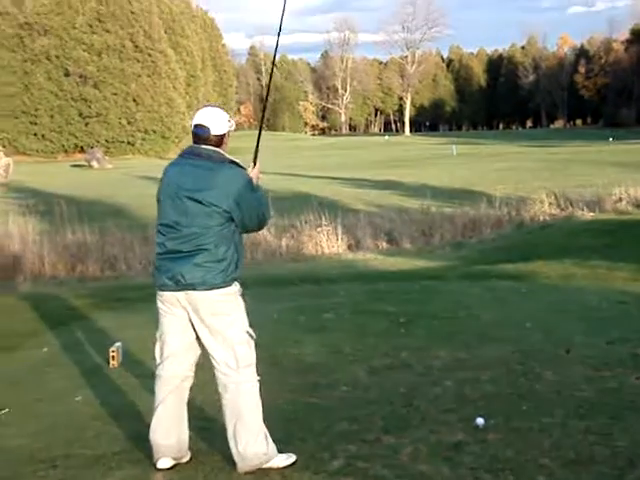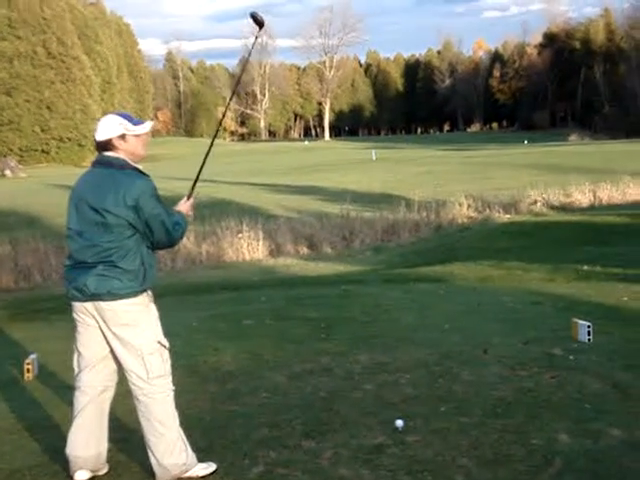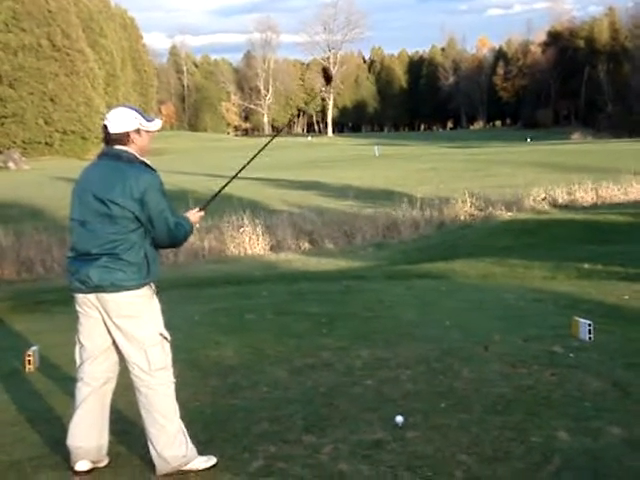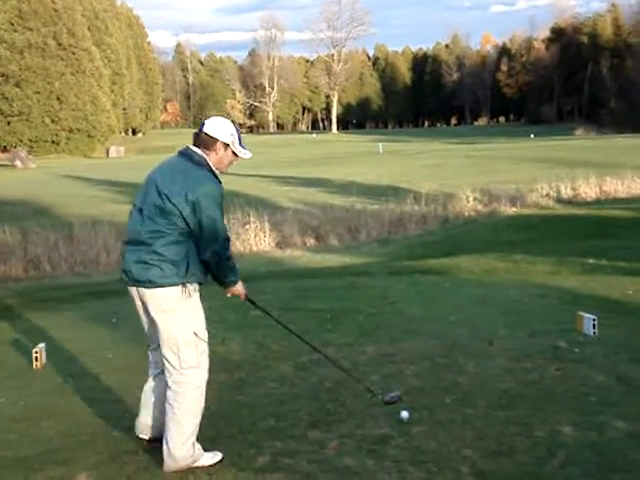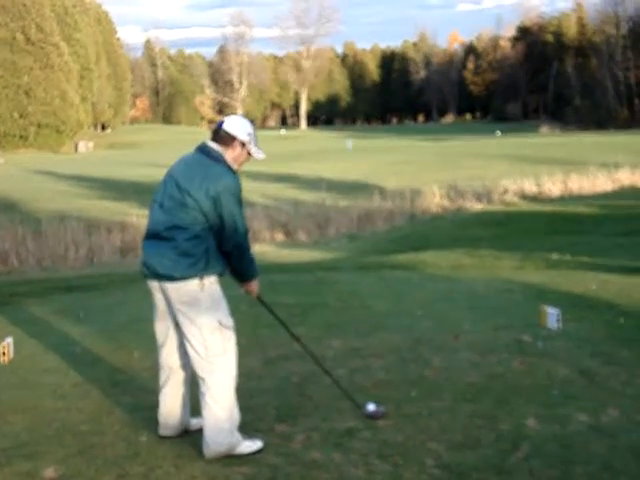
dt=1s
person 1, frame 1
left shoulder: (171, 172)
right shoulder: (233, 177)
right elbow: (256, 220)
right wrist: (255, 186)
left hip: (170, 285)
right hip: (213, 287)
left knee: (171, 368)
right knee: (237, 370)
left ankle: (167, 448)
right ankle: (253, 452)
person 1, frame 2
left shoulder: (84, 183)
right shoulder: (136, 184)
right elbow: (165, 236)
left wrist: (167, 213)
right wrist: (180, 214)
left hip: (84, 294)
right hip: (123, 297)
left knee: (91, 379)
right knee: (152, 380)
person 1, frame 3
left shoulder: (88, 176)
right shoulder: (142, 177)
right elbow: (167, 235)
left wrist: (177, 222)
right wrist: (188, 222)
left hip: (86, 285)
right hip: (127, 288)
left knee: (93, 370)
right knee: (153, 372)
left ankle: (85, 452)
right ankle: (173, 455)
person 1, frame 4
left shoulder: (164, 169)
right shoulder: (205, 184)
right elbow: (214, 244)
right wrist: (231, 281)
left hip: (140, 276)
right hip: (172, 283)
left knee: (164, 358)
right knee: (189, 367)
left ankle: (153, 423)
right ankle: (180, 452)
person 1, frame 5
left shoulder: (184, 164)
right shoulder: (223, 179)
right elbow: (234, 237)
right wrist: (248, 276)
left hip: (158, 270)
right hip: (191, 276)
left knee: (173, 348)
right knee: (216, 354)
left ankle: (172, 419)
right ankle: (220, 438)
